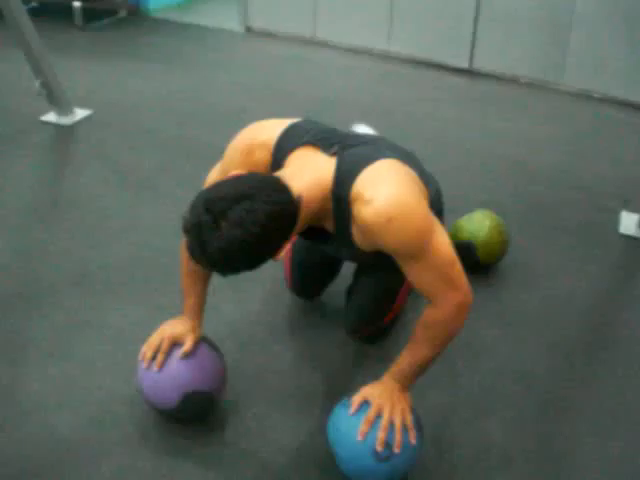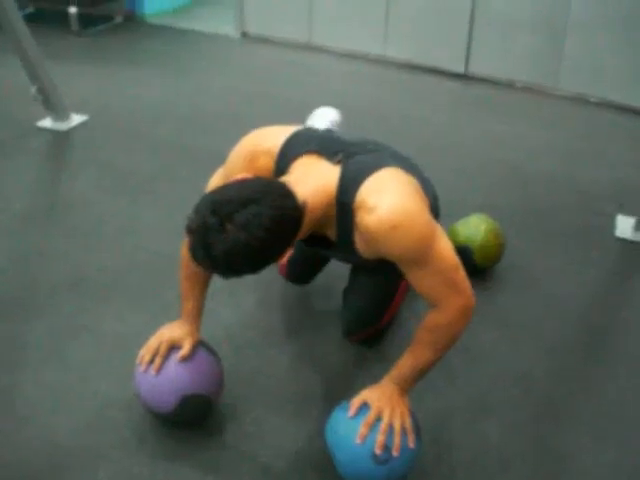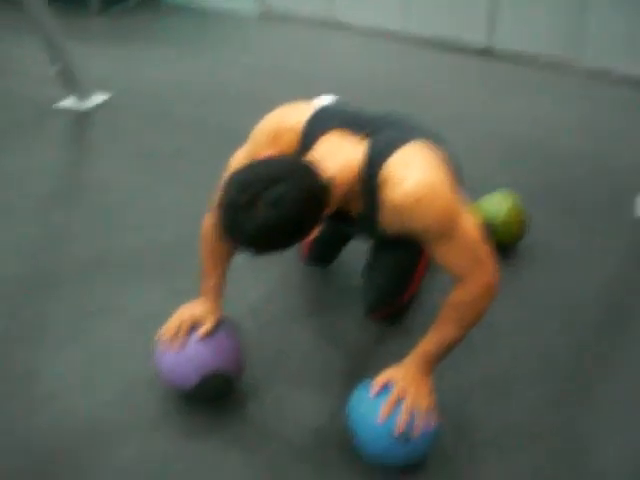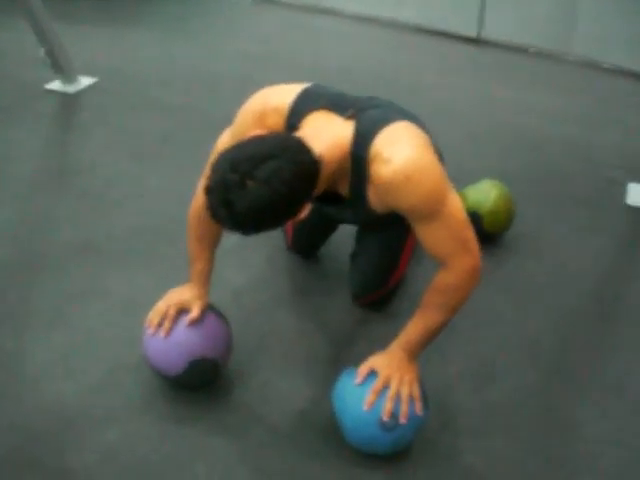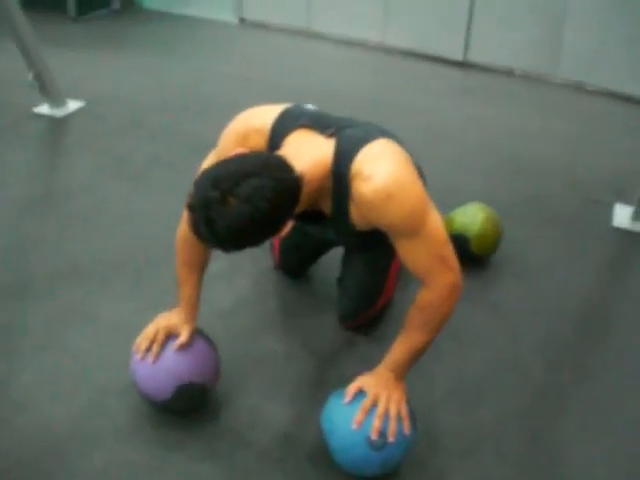
dt=0.2s
person 1, frame 1
left shoulder: (384, 208)
right shoulder: (255, 148)
left elbow: (453, 298)
right elbow: (202, 229)
left wrist: (395, 383)
right wrist: (190, 317)
left hip: (408, 225)
right hip: (329, 216)
left knee: (364, 328)
right knee: (302, 288)
person 1, frame 2
left shoulder: (387, 216)
right shoulder: (257, 154)
left elbow: (456, 302)
right elbow: (203, 228)
left wrist: (395, 387)
right wrist: (188, 321)
left hip: (389, 233)
left knee: (359, 331)
right knee: (294, 275)
person 1, frame 3
left shoulder: (413, 190)
right shoulder: (281, 131)
left elbow: (480, 278)
right elbow: (224, 206)
left wrist: (419, 365)
right wrist: (209, 299)
left hip: (409, 206)
left knee: (382, 307)
right knee: (315, 255)
person 1, frame 4
left shoulder: (400, 169)
right shoulder: (266, 112)
left elbow: (464, 262)
right elbow: (211, 190)
left wrist: (403, 353)
right wrist: (197, 285)
left hip: (393, 196)
right hip: (329, 184)
left knee: (368, 294)
right knee: (299, 246)
person 1, frame 5
left shoulder: (381, 184)
right shoulder: (249, 132)
left elbow: (444, 280)
right elbow: (198, 212)
left wrist: (390, 373)
right wrist: (185, 310)
left hip: (378, 221)
left knee: (355, 316)
right knee: (287, 266)
